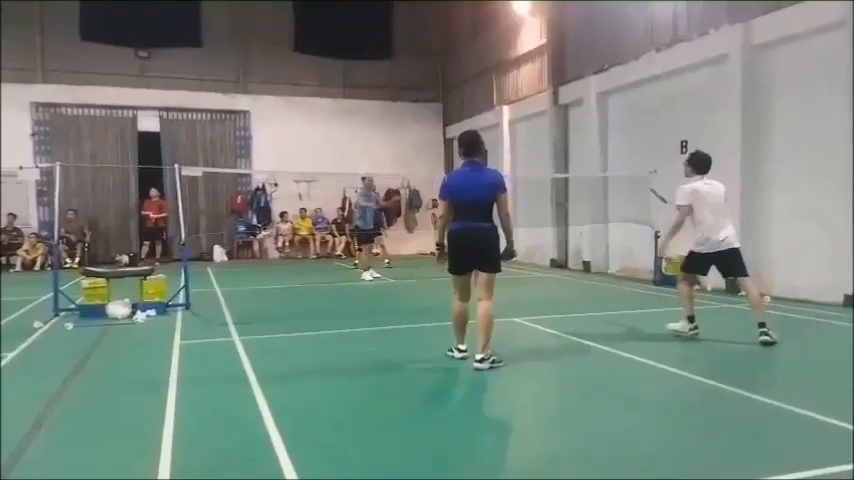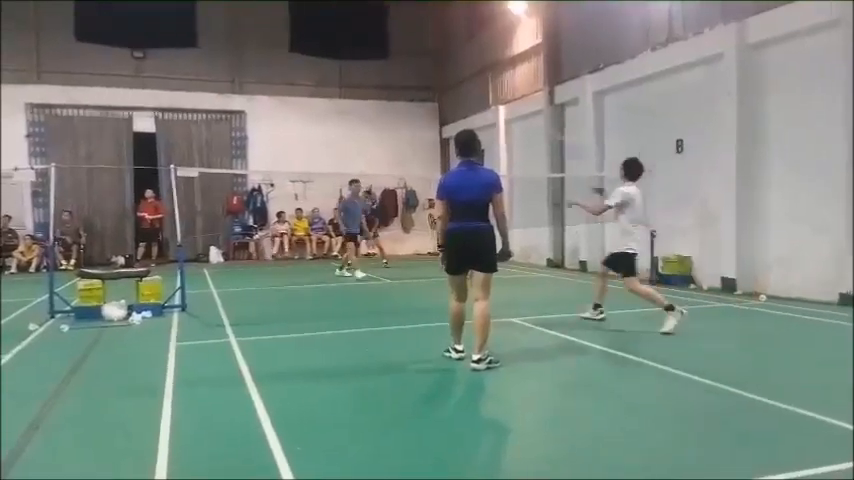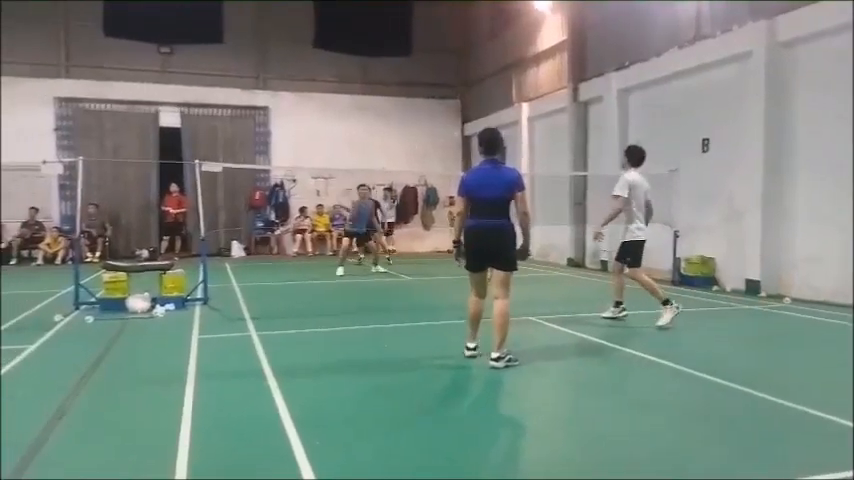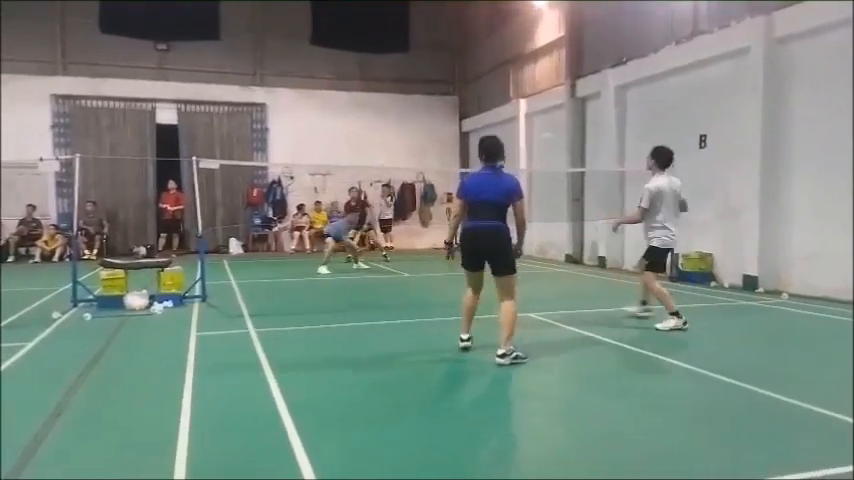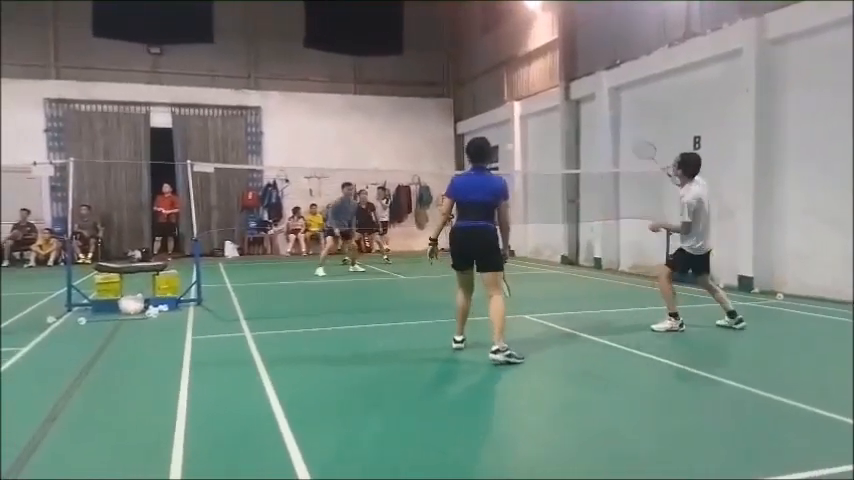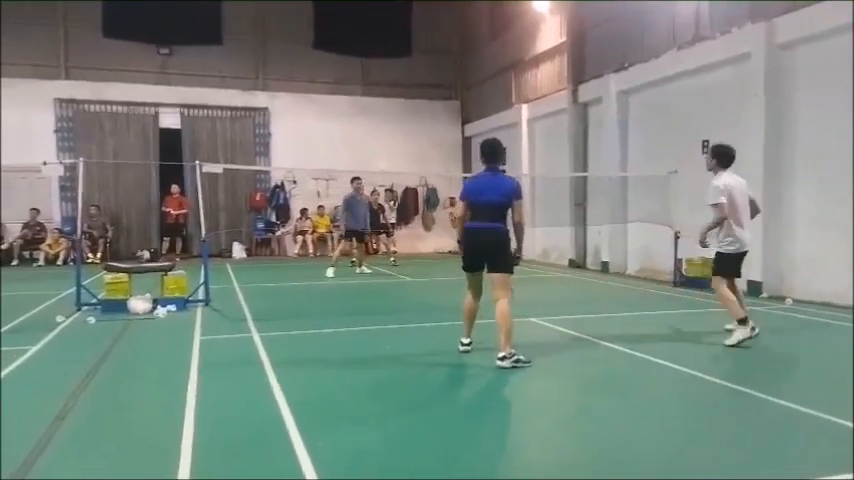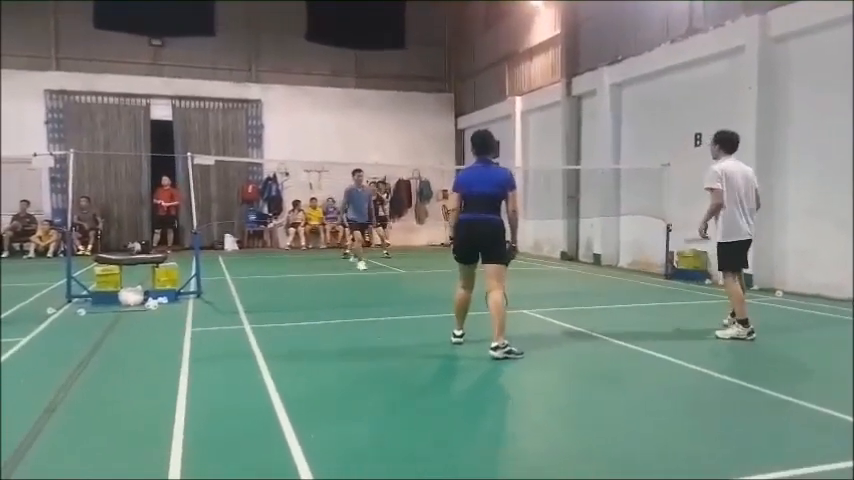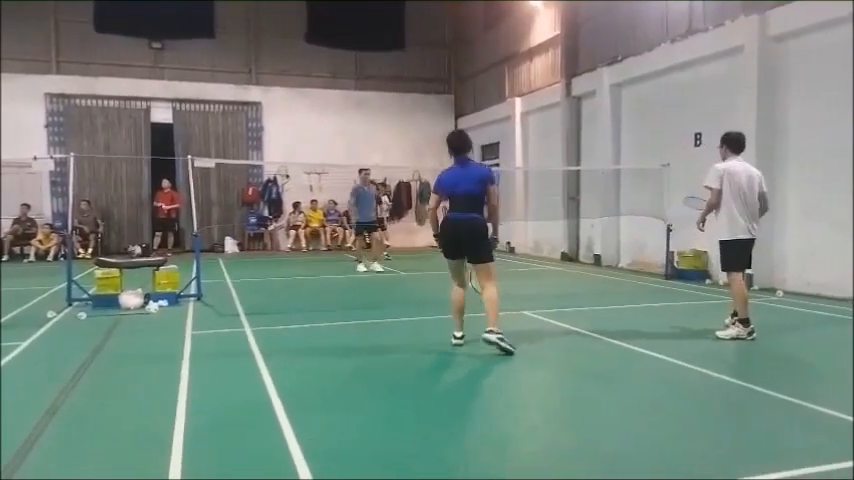
dt=0.4s
person 1, frame 1
left shoulder: (450, 180)
right shoulder: (494, 178)
left elbow: (443, 216)
right elbow: (504, 214)
left wrist: (440, 244)
right wrist: (510, 243)
left hip: (458, 238)
right hip: (486, 238)
left knee: (460, 297)
right knee: (485, 298)
left ankle: (460, 347)
right ankle: (482, 355)
person 1, frame 2
left shoulder: (447, 180)
right shoulder: (490, 177)
left elbow: (442, 217)
right elbow: (500, 214)
left wrist: (442, 246)
right wrist: (505, 244)
left hip: (455, 239)
right hip: (482, 238)
left knee: (457, 297)
right knee: (482, 298)
left ankle: (456, 347)
right ankle: (479, 355)
person 1, frame 3
left shoulder: (468, 177)
right shoulder: (512, 176)
left elbow: (461, 213)
right elbow: (523, 212)
left wrist: (457, 241)
right wrist: (526, 242)
left hip: (475, 236)
right hip: (502, 236)
left knee: (476, 294)
right knee: (501, 296)
left ankle: (471, 344)
right ankle: (498, 353)
person 1, frame 4
left shoulder: (468, 181)
right shoulder: (511, 183)
left elbow: (457, 215)
right elbow: (521, 220)
left wrist: (449, 241)
right wrist: (520, 244)
left hip: (471, 238)
right hip: (498, 238)
left knee: (472, 288)
right knee: (508, 297)
left ankle: (465, 336)
right ankle: (505, 350)
person 1, frame 5
left shoulder: (457, 181)
right shoulder: (498, 183)
left elbow: (445, 214)
right elbow: (504, 221)
left wrist: (434, 239)
right wrist: (505, 247)
left hip: (460, 237)
right hip: (486, 238)
left knee: (464, 290)
right knee: (495, 293)
left ankle: (459, 337)
right ankle: (499, 346)
person 1, frame 6
left shoulder: (470, 183)
right shoulder: (512, 185)
left elbow: (461, 217)
right elbow: (518, 221)
left wrist: (461, 241)
right wrist: (519, 249)
left hip: (472, 238)
right hip: (497, 239)
left knee: (472, 292)
right knee: (502, 297)
left ankle: (465, 339)
right ankle: (505, 353)
person 1, frame 7
left shoulder: (462, 175)
right shoulder: (505, 175)
left elbow: (454, 209)
right elbow: (512, 211)
left wrist: (454, 238)
right wrist: (513, 241)
left hip: (466, 230)
right hip: (492, 230)
left knee: (464, 285)
right knee: (495, 289)
left ankle: (458, 331)
right ankle: (498, 344)
person 1, frame 8
left shoulder: (444, 176)
right shoulder: (484, 172)
left elbow: (432, 208)
right elbow: (493, 205)
left wrist: (437, 234)
right wrist: (494, 233)
left hip: (451, 228)
right hip: (476, 228)
left knee: (459, 283)
right knee: (488, 283)
left ankle: (458, 333)
right ankle: (493, 330)
person 2, frame 1
left shoulder: (686, 189)
right shoulder: (719, 187)
left elbow: (681, 219)
left wrist: (666, 240)
left hip: (704, 245)
right hip: (729, 243)
left knee: (684, 281)
right knee: (748, 285)
left ankle: (689, 323)
right ankle: (763, 329)
person 2, frame 2
left shoulder: (623, 191)
right shoulder: (635, 192)
left elbow: (598, 211)
left wrist: (578, 203)
left hip: (627, 247)
right hip: (625, 245)
left knee: (632, 285)
right knee: (601, 272)
left ankle: (672, 311)
right ankle: (597, 310)
person 2, frame 3
left shoulder: (626, 178)
right shoulder: (642, 181)
left elbow: (619, 207)
right elbow: (650, 210)
left wrist: (601, 226)
left hip: (633, 235)
right hip: (631, 234)
left knee: (636, 274)
right knee: (617, 269)
left ankle: (669, 305)
right ankle: (618, 307)
person 2, frame 4
left shoulder: (651, 187)
right shoulder: (675, 182)
left elbow: (638, 217)
right elbow: (683, 207)
left wrist: (619, 221)
left hip: (659, 240)
right hip: (666, 237)
left knee: (649, 279)
right knee: (643, 267)
left ankle: (676, 317)
right ankle: (644, 305)
person 2, frame 5
left shoulder: (688, 197)
right shoulder: (699, 182)
left elbow: (684, 229)
left wrist: (660, 225)
right wrist: (678, 180)
left hip: (692, 246)
right hip: (703, 245)
left knee: (664, 275)
right knee: (704, 282)
left ankle: (674, 319)
right ankle: (733, 317)
person 2, frame 6
left shoulder: (718, 184)
right shoulder: (739, 181)
left elbow: (722, 215)
right elbow: (756, 209)
left wrist: (705, 230)
left hip: (729, 244)
right hip: (742, 242)
left knee: (719, 285)
right knee: (729, 282)
left ankle: (744, 326)
right ankle: (743, 323)
person 2, frame 7
left shoulder: (717, 169)
right shoulder: (748, 170)
left elbow: (718, 202)
right elbow: (757, 204)
left wrist: (704, 221)
left hip: (729, 232)
right hip: (746, 231)
left knee: (729, 277)
right knee: (737, 275)
left ankle: (744, 326)
right ankle: (736, 315)
person 2, frame 8
left shoulder: (720, 168)
right shoulder: (755, 172)
left elbow: (714, 200)
right elbow: (765, 206)
left wrist: (702, 216)
left hip: (731, 232)
right hip: (749, 232)
left knee: (734, 277)
right knee: (740, 275)
left ankle: (744, 326)
right ankle: (736, 316)
